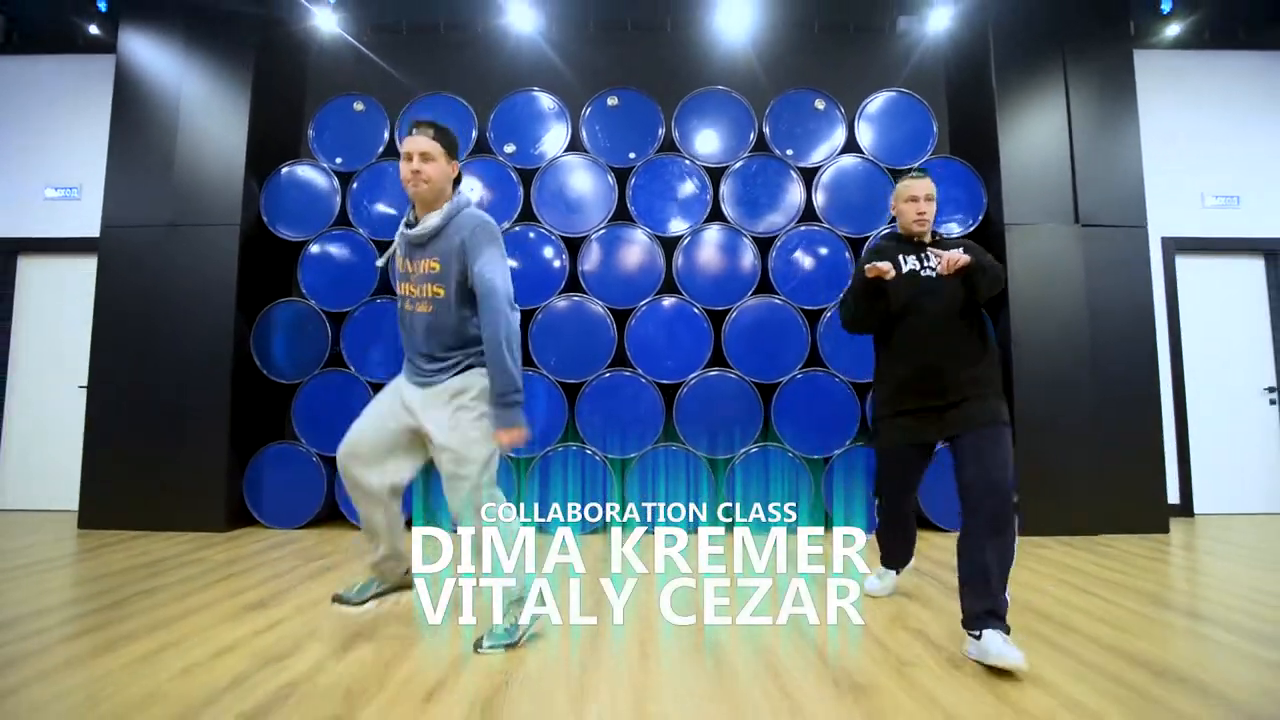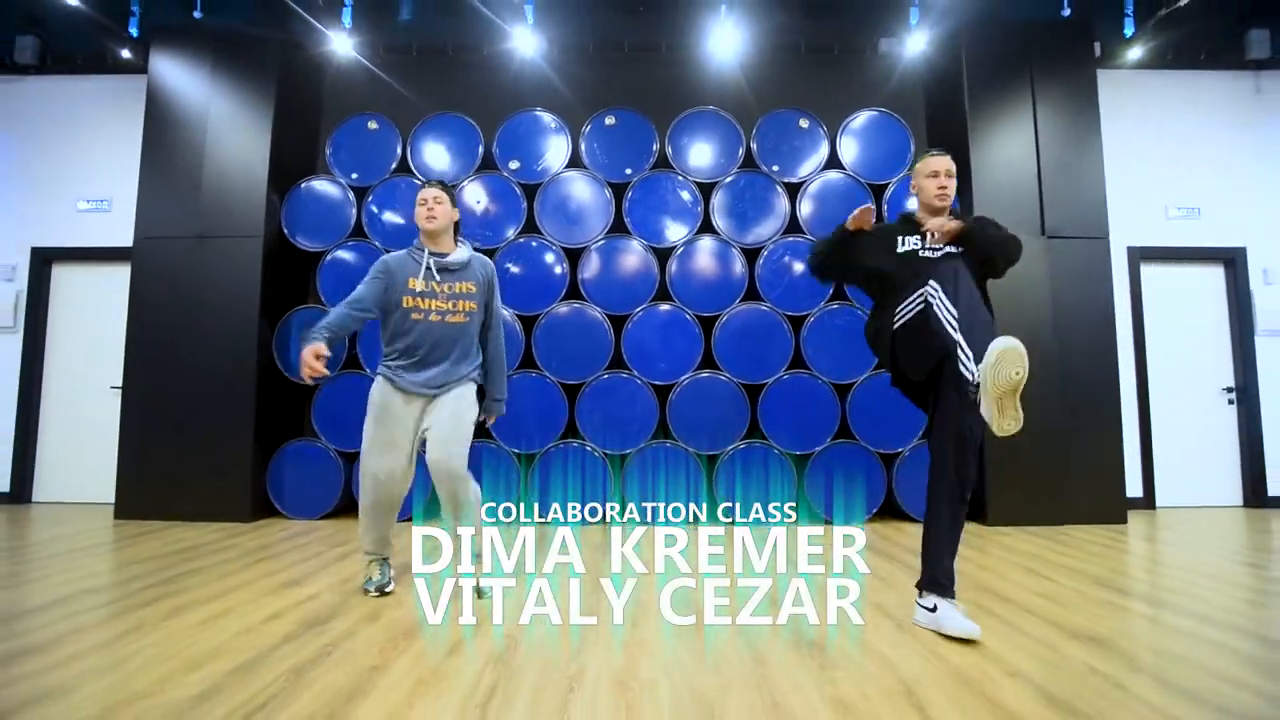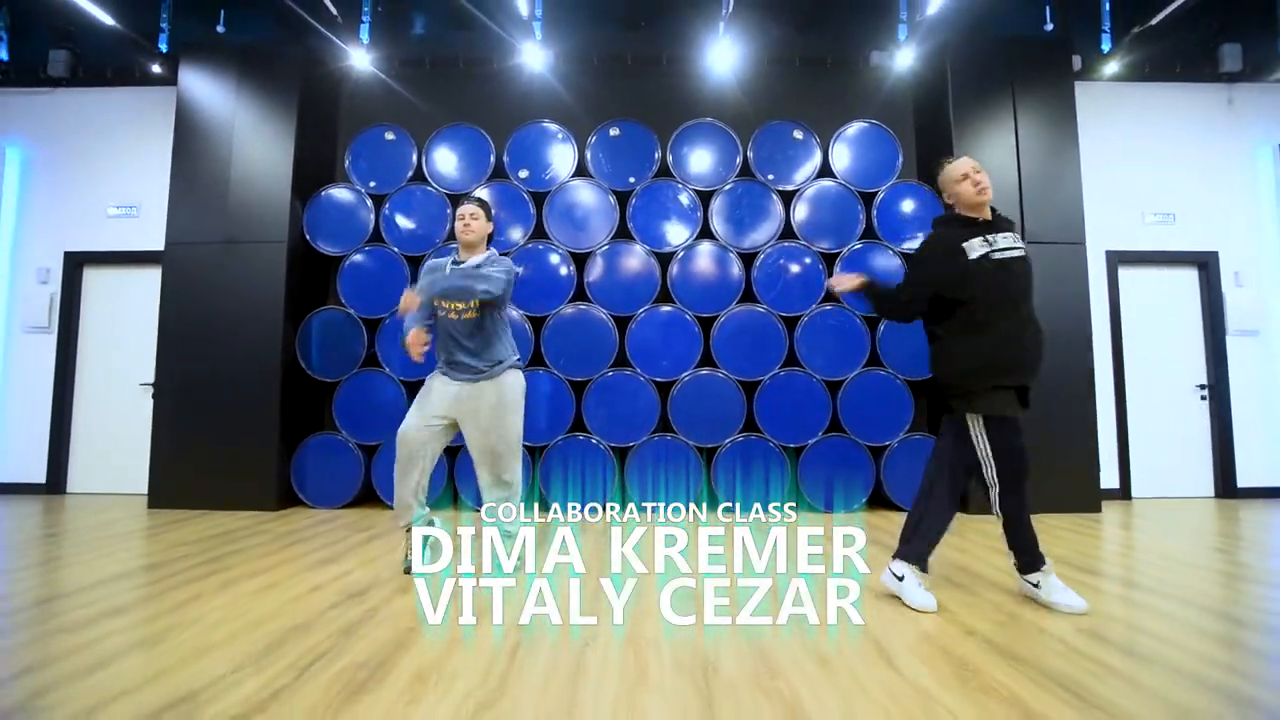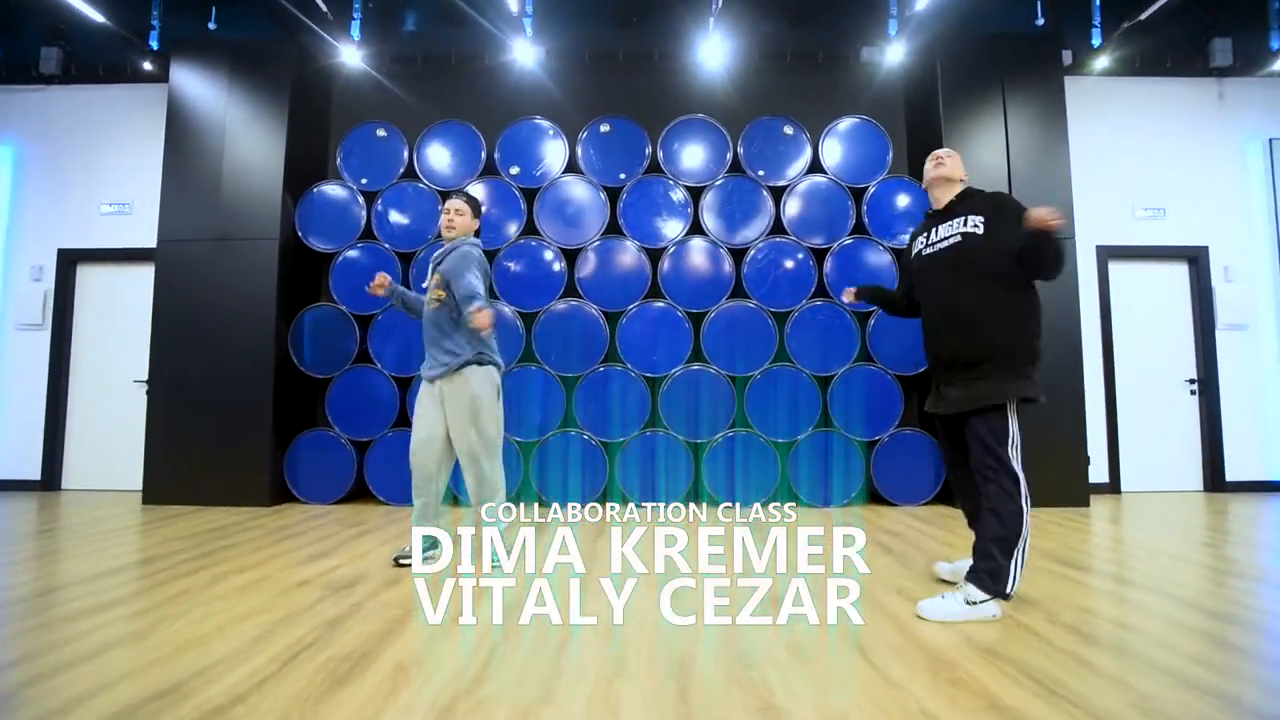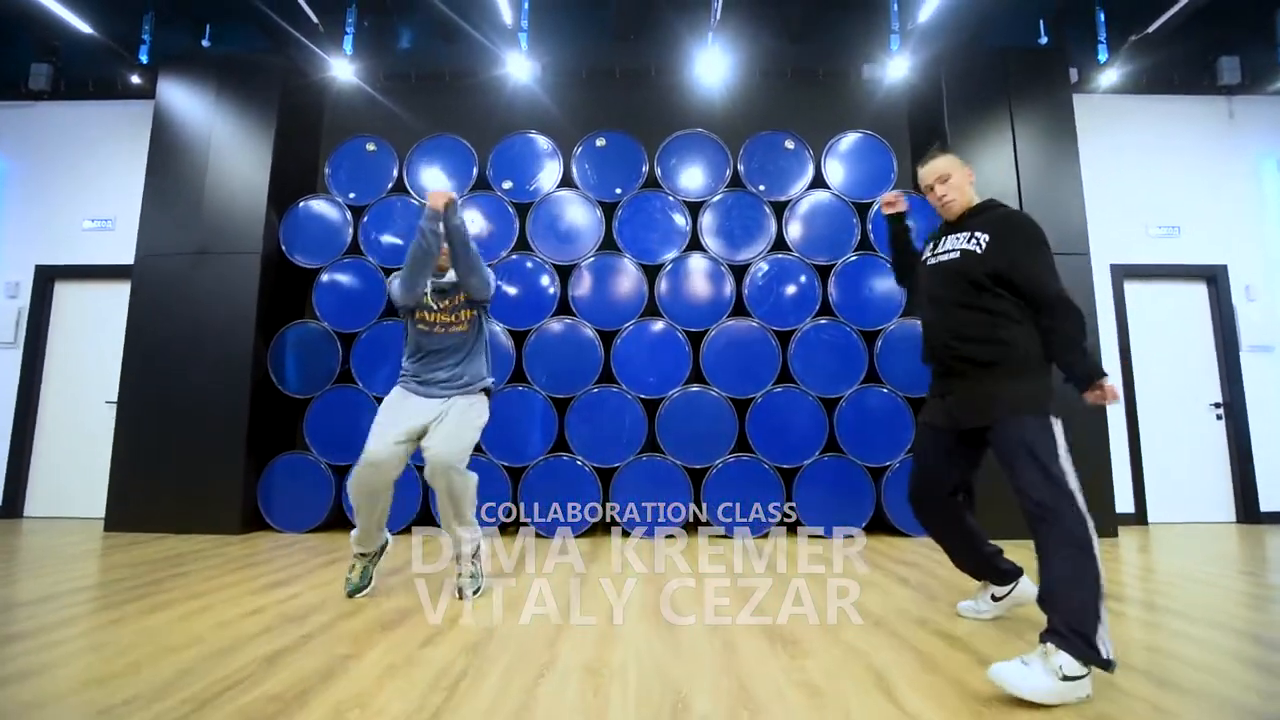
dt=0.7s
person 1, frame 1
left shoulder: (959, 248)
right shoulder: (881, 254)
left elbow: (993, 281)
right elbow: (855, 323)
left wrist: (967, 265)
right wrist: (869, 283)
left hip: (974, 396)
right hip: (904, 399)
left knee: (992, 498)
right knee: (894, 496)
left ankle: (986, 628)
right ankle: (894, 563)
person 1, frame 2
left shoulder: (976, 230)
right shoulder: (885, 237)
left elbow: (1007, 253)
right elbow: (823, 267)
left wrist: (955, 232)
right wrist: (850, 232)
left hip: (957, 364)
right hip: (907, 339)
left knee: (956, 473)
right knee: (950, 277)
left ankle: (934, 596)
right ankle: (988, 367)
person 1, frame 3
left shoulder: (1007, 231)
right shoulder: (942, 245)
right elbow: (902, 305)
left wrist: (1027, 331)
right wrist: (864, 288)
left hip: (1005, 373)
right hip: (971, 376)
left knee: (949, 470)
right knee: (1007, 471)
left ankle: (907, 565)
right ankle: (1033, 571)
person 1, frame 4
left shoulder: (997, 209)
right shoulder: (920, 236)
left elbow: (1041, 265)
right elbow: (912, 301)
left wrist: (1045, 235)
right wrist: (865, 295)
left hip: (996, 364)
right hip: (949, 370)
left knee: (998, 468)
right knee: (964, 466)
left ankle: (988, 588)
right ankle: (991, 561)
person 1, frame 5
left shoulder: (1010, 227)
right shoulder: (938, 241)
left elbow: (1051, 302)
right elbow: (912, 280)
left wrist: (1086, 373)
right wrist: (896, 225)
left hip: (1013, 382)
right hip: (951, 390)
left knee: (1046, 492)
right knee: (929, 495)
left ankle: (1071, 654)
right ankle: (1005, 581)
person 2, frame 1
left shoulder: (475, 228)
right shoulder: (406, 234)
left elbow: (498, 312)
left wrist: (507, 405)
left hip: (468, 385)
right hip: (415, 382)
left knee: (474, 499)
right knee: (356, 457)
left ankle: (515, 607)
right ankle: (392, 568)
person 2, frame 2
left shoulder: (481, 270)
right shoulder: (391, 266)
left elbow: (493, 337)
right elbow: (355, 307)
left wrist: (495, 396)
right wrist: (317, 339)
left hip: (454, 391)
right hip: (394, 389)
left knee: (450, 470)
right knee: (383, 477)
left ankle: (477, 553)
right ankle: (378, 559)
person 2, frame 3
left shoulder: (500, 268)
right shoulder: (434, 268)
left elbow: (481, 286)
right elbow: (417, 311)
left wrist: (427, 293)
right wrist: (414, 332)
left hip: (497, 379)
right hip: (447, 378)
left knee: (499, 465)
right knee: (411, 437)
right ankle: (417, 525)
person 2, frame 4
left shoulder: (465, 254)
right shoulder: (442, 260)
left elbow: (469, 291)
left wrist: (479, 309)
right wrist: (393, 291)
left hip: (472, 371)
right hip: (435, 374)
left knee: (479, 458)
right knee: (426, 456)
right ankle: (427, 539)
person 2, frame 5
left shoulder: (477, 281)
right shoulder: (407, 283)
left elbow: (477, 281)
right elbow: (407, 290)
left wrist: (452, 215)
right wrist: (429, 217)
left hip: (464, 397)
right hip: (411, 393)
left knee: (446, 462)
right knee: (375, 461)
left ankle: (467, 551)
right ankle: (368, 546)
